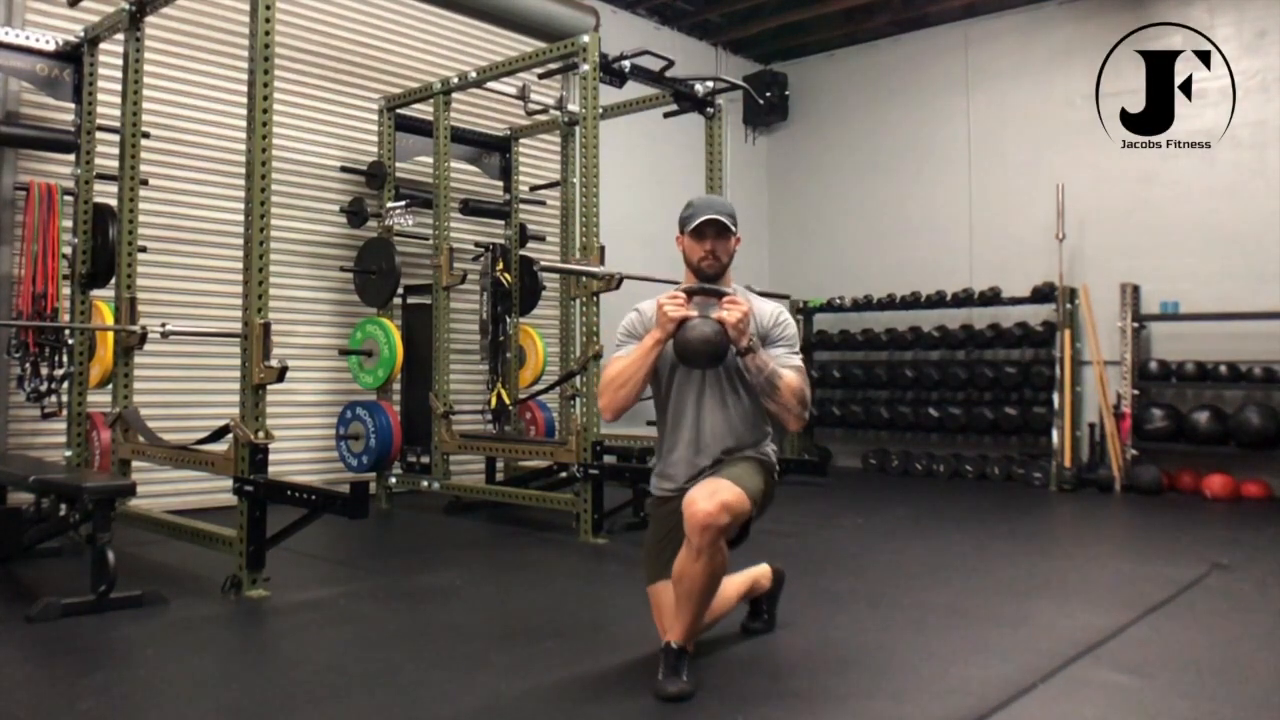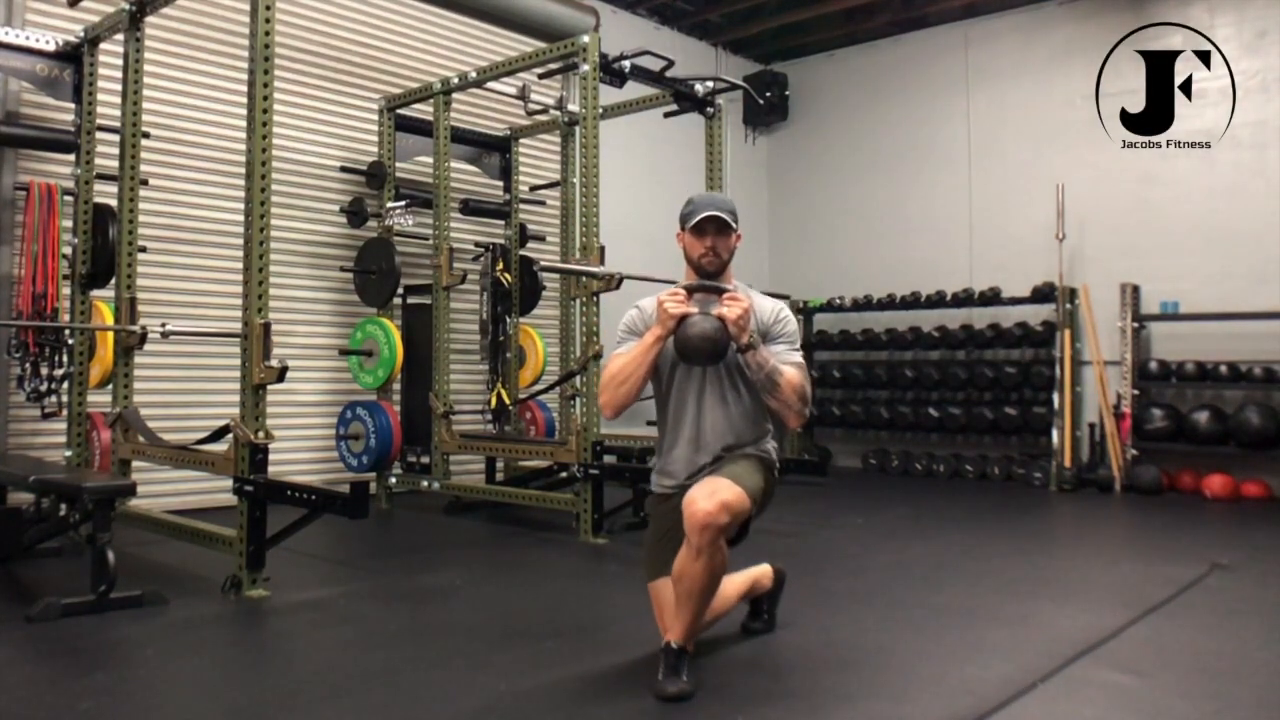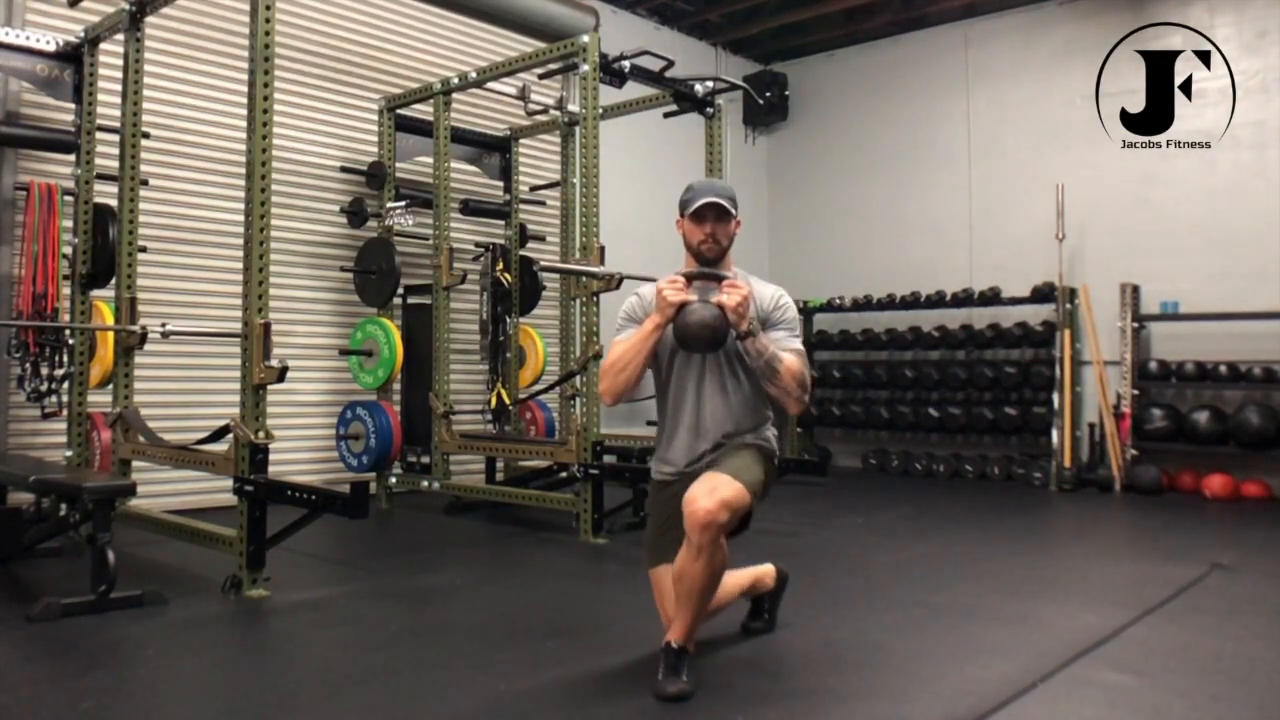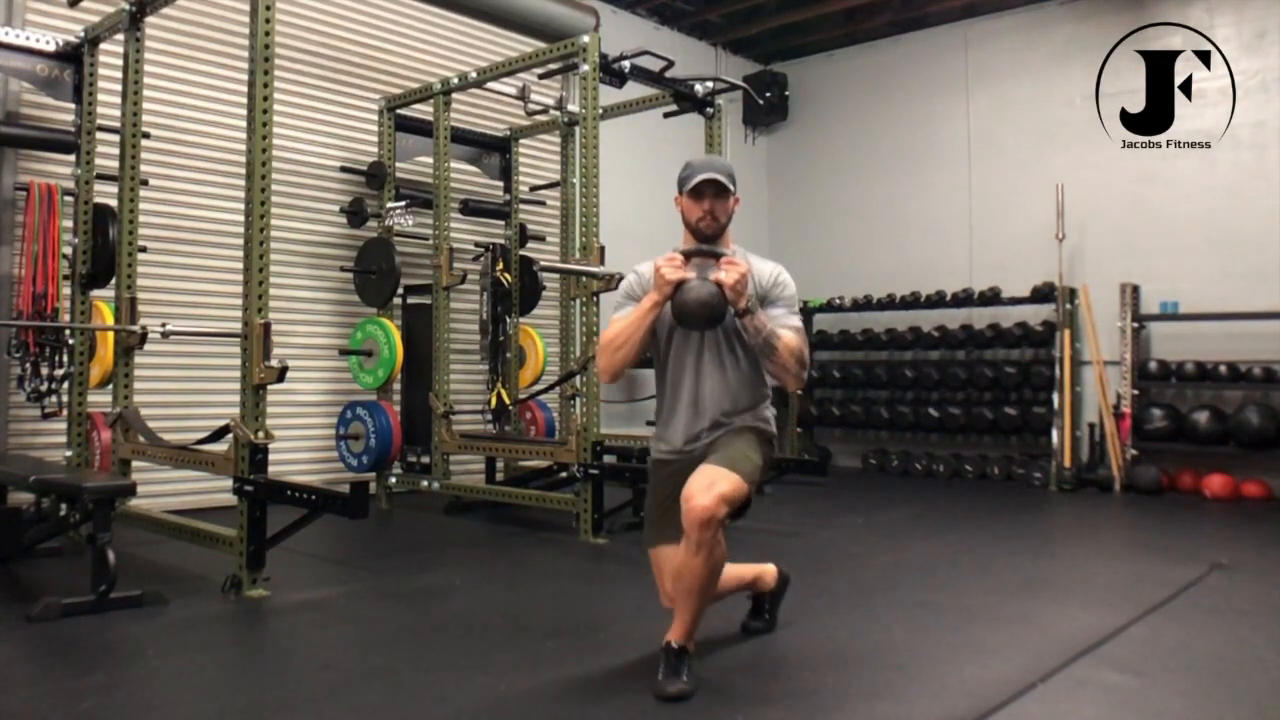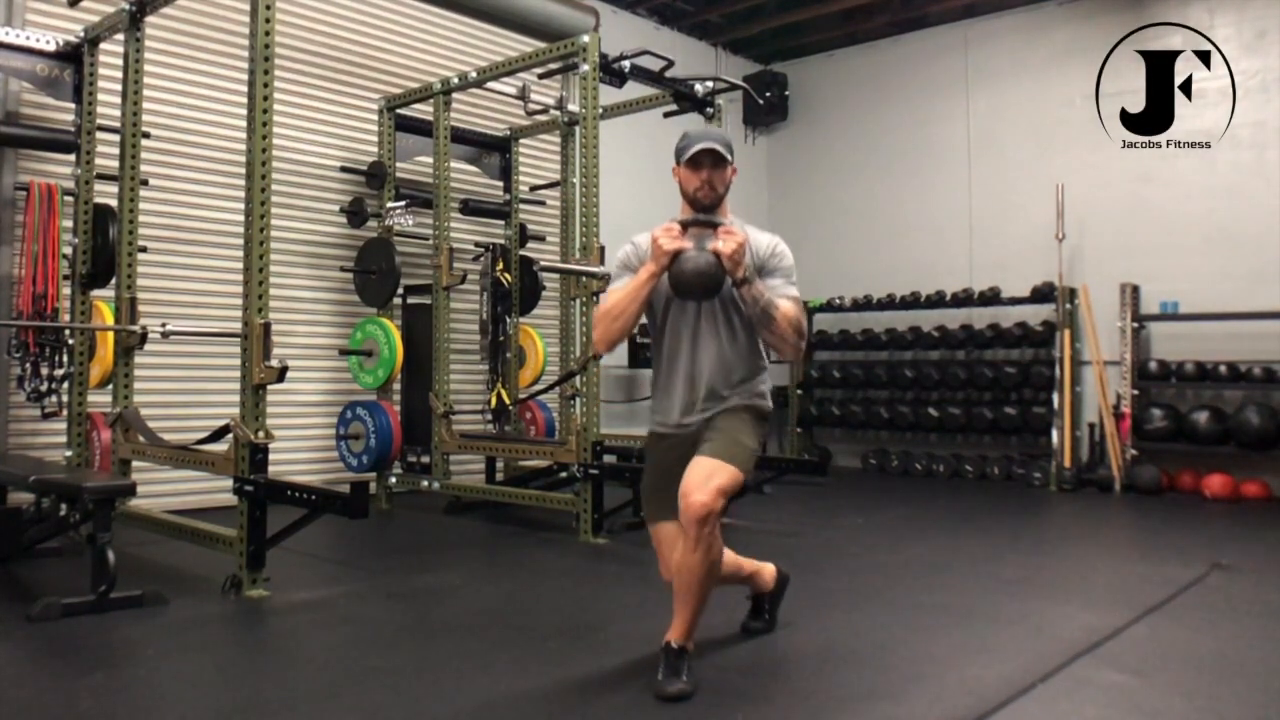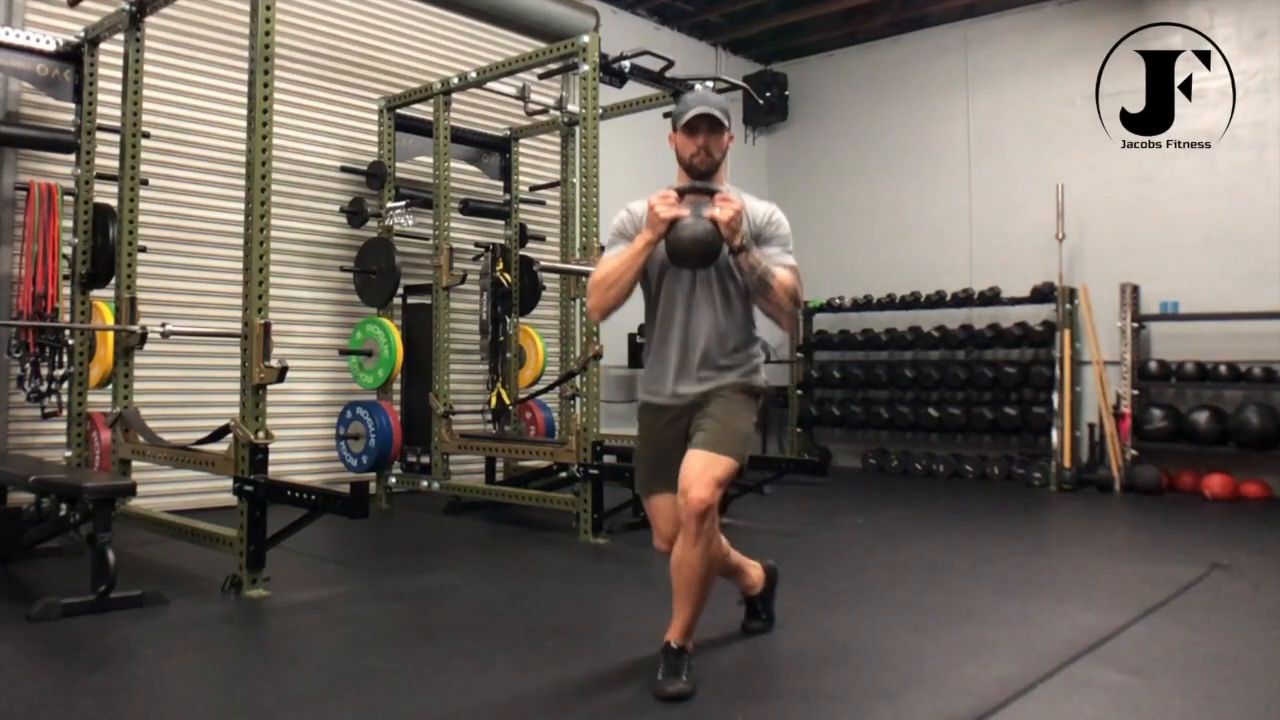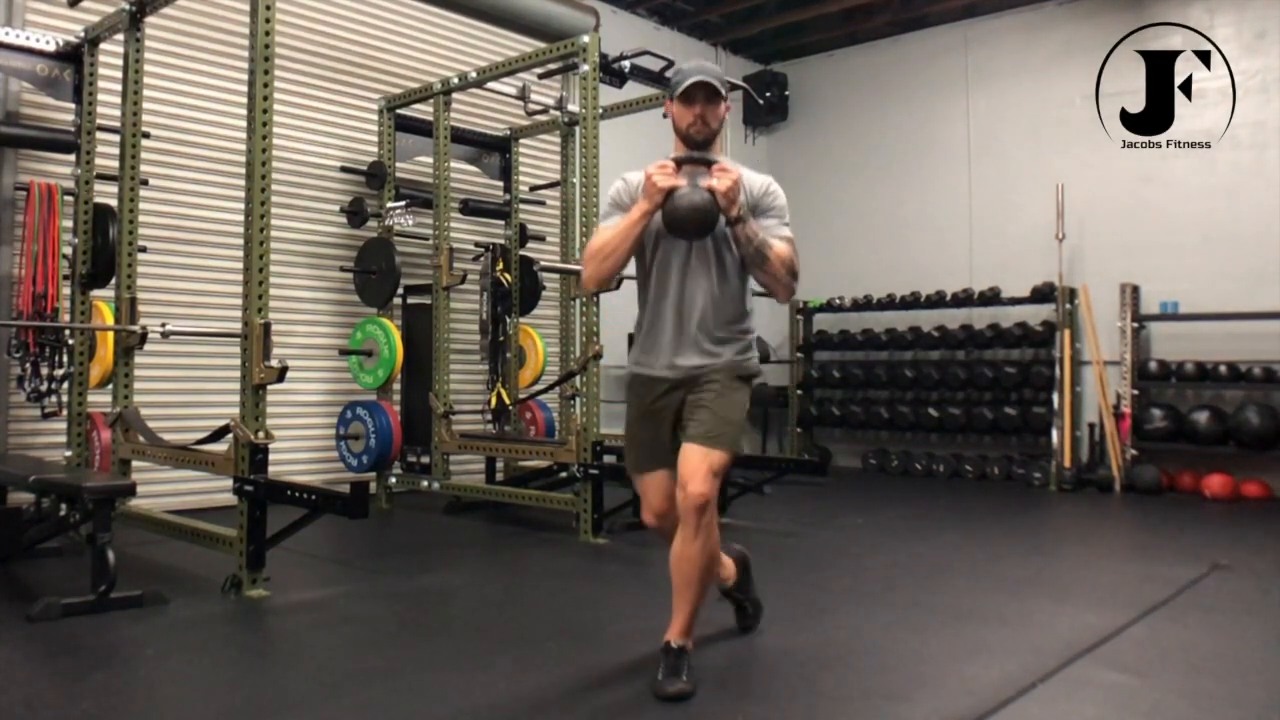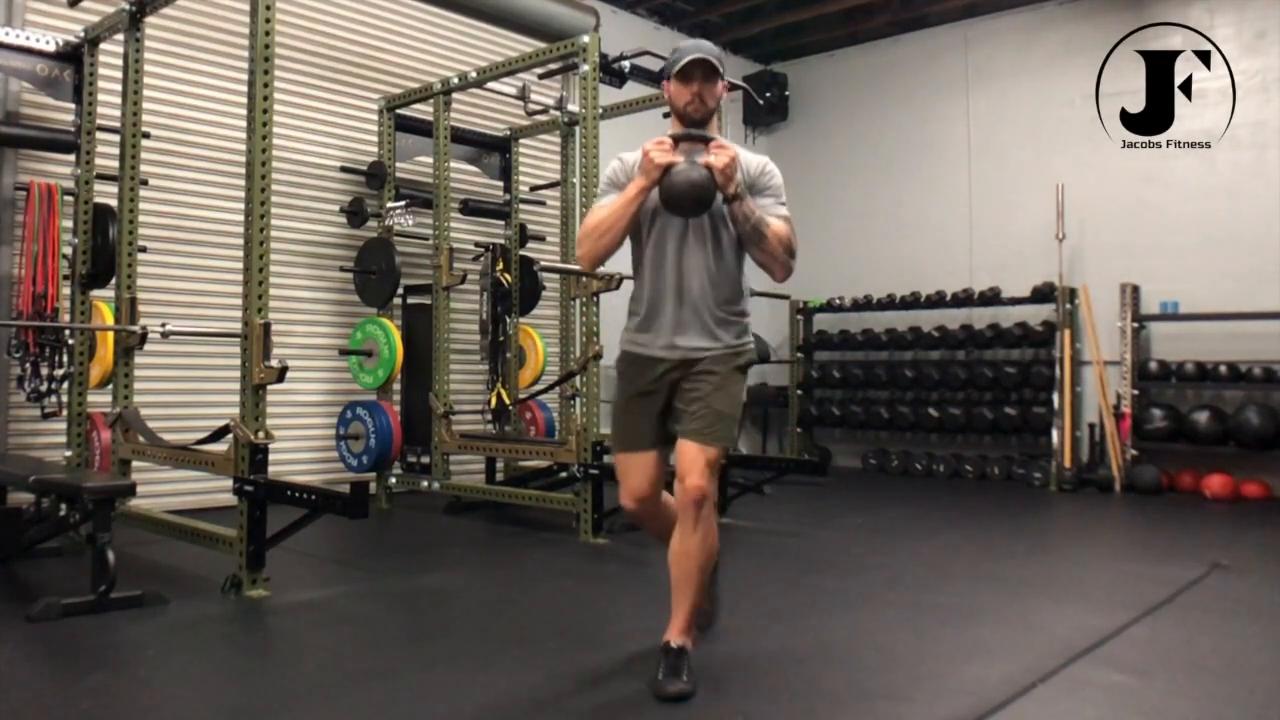
dt=0.1s
person 1, frame 1
left shoulder: (770, 318)
right shoulder: (646, 317)
left elbow: (796, 416)
right elbow: (608, 406)
left wrist: (745, 344)
right wrist: (660, 335)
left hip: (744, 465)
right hip: (672, 483)
left knee: (704, 512)
right knee: (683, 612)
left ankle: (676, 650)
right ankle: (761, 579)
person 1, frame 2
left shoulder: (770, 315)
right shoulder: (647, 314)
left elbow: (797, 413)
right elbow: (609, 404)
left wrist: (746, 341)
right wrist: (660, 332)
left hip: (743, 463)
right hip: (672, 480)
left knee: (704, 512)
right knee: (682, 611)
left ankle: (676, 650)
right ankle: (762, 579)
person 1, frame 3
left shoulder: (769, 300)
right shoulder: (647, 300)
left elbow: (796, 398)
right elbow: (610, 390)
left wrist: (745, 328)
right wrist: (660, 318)
left hip: (743, 449)
right hip: (674, 464)
left knee: (702, 513)
right knee: (681, 606)
left ankle: (676, 649)
right ankle: (765, 579)
person 1, frame 4
left shoulder: (768, 278)
right shoulder: (644, 279)
left elbow: (795, 377)
right elbow: (607, 369)
left wrist: (744, 306)
right wrist: (657, 296)
left hip: (741, 432)
right hip: (673, 445)
left knee: (701, 508)
right knee: (680, 593)
left ankle: (677, 648)
right ankle: (766, 578)
person 1, frame 5
left shoulder: (765, 248)
right shoulder: (643, 248)
left elbow: (792, 346)
right elbow: (603, 338)
left wrist: (742, 275)
right wrist: (654, 268)
left hip: (735, 410)
right hip: (669, 421)
left knee: (699, 505)
right knee: (680, 565)
left ankle: (677, 647)
right ankle: (766, 579)
person 1, frame 6
left shoulder: (761, 217)
right shoulder: (638, 216)
left elbow: (789, 317)
right elbow: (597, 306)
left wrist: (739, 244)
right wrist: (650, 236)
left hip: (729, 387)
right hip: (662, 393)
left knee: (697, 499)
right knee: (671, 538)
left ankle: (677, 645)
right ankle: (755, 577)
person 1, frame 7
left shoulder: (758, 189)
right shoulder: (633, 186)
left elbow: (784, 286)
right elbow: (593, 277)
left wrist: (735, 213)
right wrist: (646, 207)
left hip: (721, 368)
right hip: (652, 370)
left knee: (695, 495)
right knee: (658, 512)
left ankle: (677, 643)
right ankle: (729, 570)
person 1, frame 8
left shoulder: (754, 169)
right shoulder: (629, 165)
left elbow: (782, 265)
right elbow: (587, 255)
left wrist: (733, 191)
right wrist: (643, 183)
left hip: (716, 354)
right hip: (644, 350)
left knee: (694, 490)
right knee: (637, 497)
left ankle: (677, 642)
right ankle: (700, 570)
